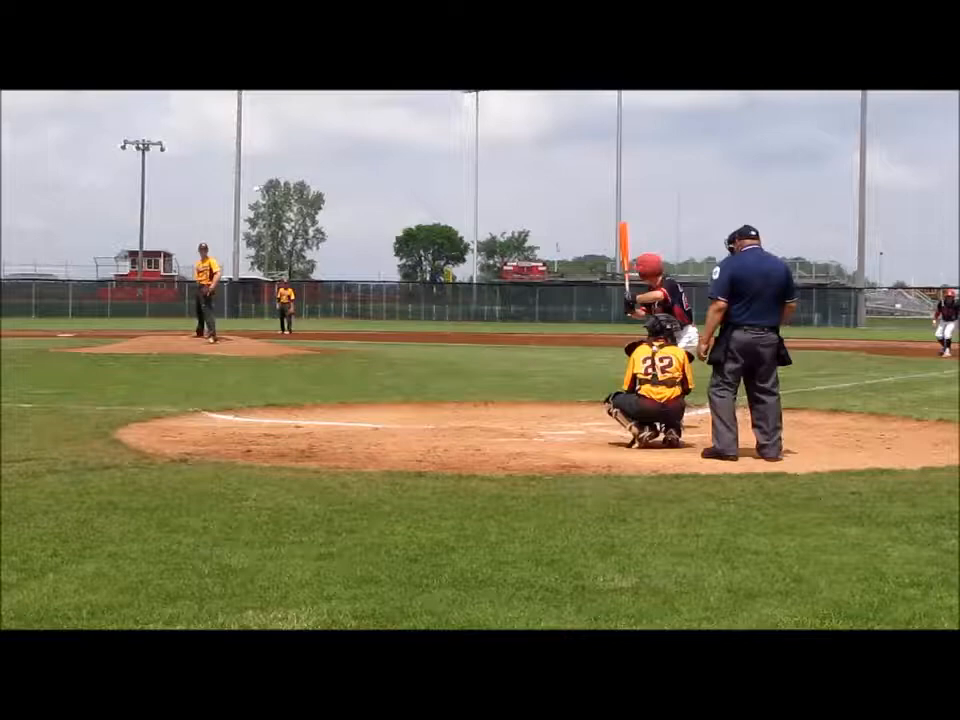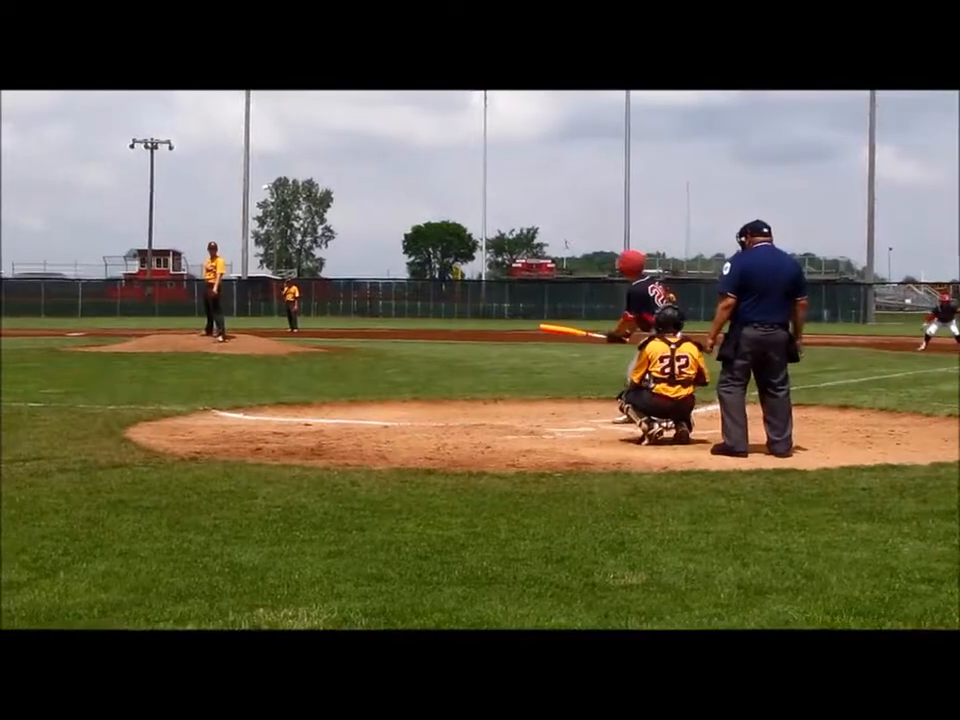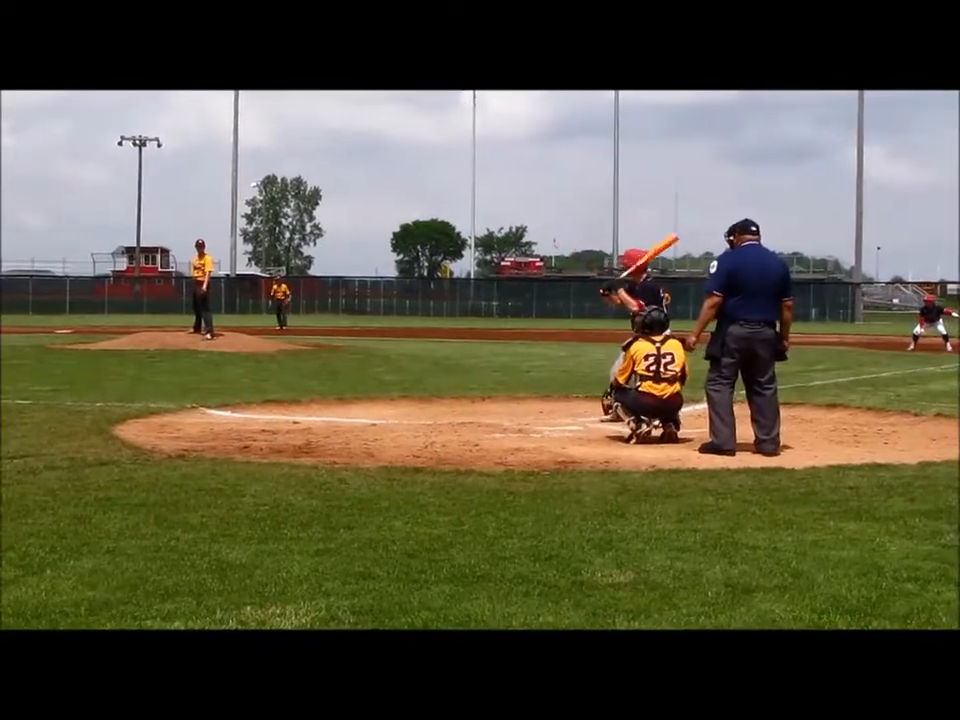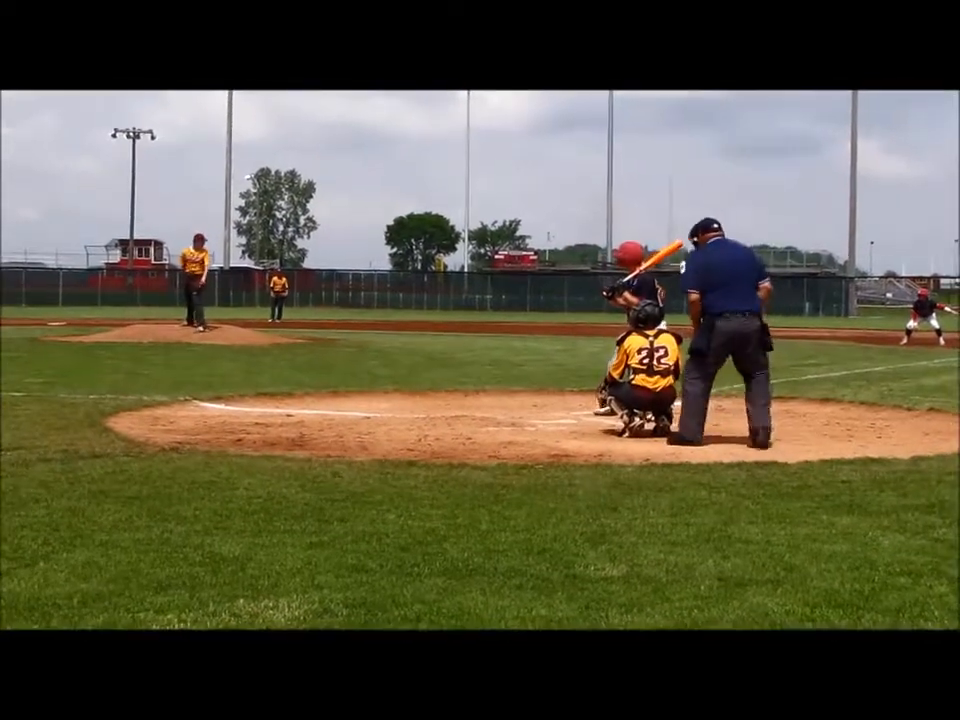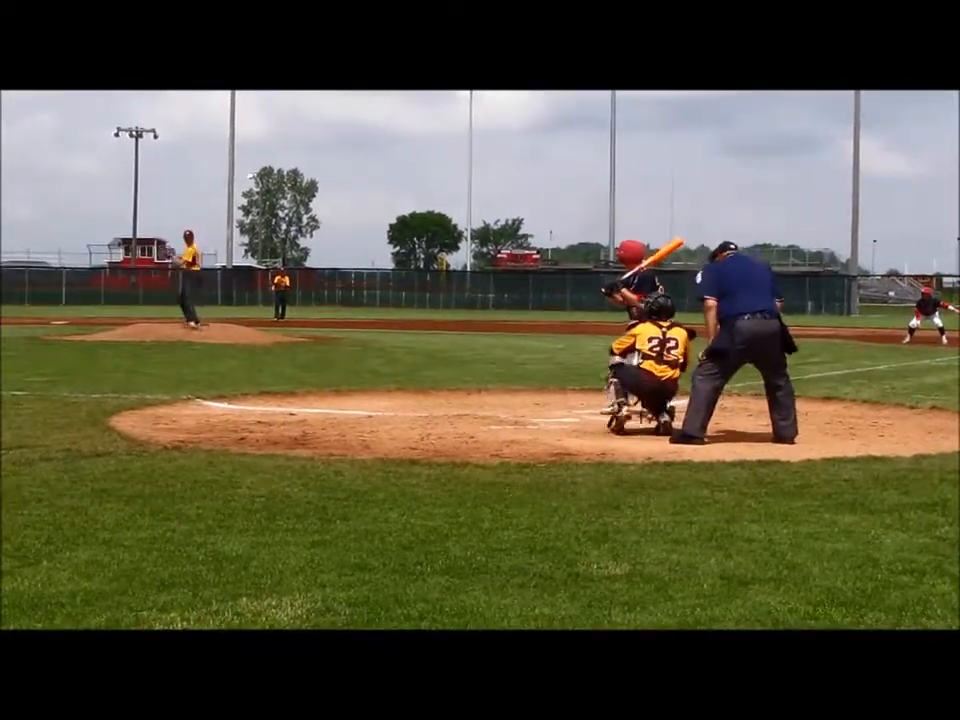
dt=1s
person 1, frame 1
left shoulder: (730, 264)
right shoulder: (780, 266)
left elbow: (719, 306)
right elbow: (790, 305)
left wrist: (705, 340)
left hip: (736, 338)
right hip: (768, 339)
left knee: (722, 390)
right knee: (767, 393)
left ankle: (725, 447)
right ankle: (771, 448)
person 1, frame 2
left shoulder: (740, 260)
right shoulder: (791, 263)
left elbow: (728, 302)
right elbow: (800, 304)
left wrist: (712, 335)
right wrist: (796, 337)
left hip: (745, 334)
right hip: (778, 335)
left knee: (731, 386)
right knee: (777, 389)
left ankle: (735, 443)
right ankle: (781, 444)
person 1, frame 3
left shoulder: (728, 260)
right shoulder: (778, 263)
left elbow: (713, 301)
right elbow: (787, 306)
left wrist: (695, 333)
right wrist: (784, 338)
left hip: (733, 332)
right hip: (765, 334)
left knee: (719, 384)
right knee: (765, 388)
left ankle: (723, 442)
right ankle: (768, 442)
person 1, frame 4
left shoulder: (696, 258)
right shoulder: (747, 252)
left elbow: (693, 299)
right elbow: (765, 287)
left wrist: (697, 327)
right wrist: (753, 313)
left hip: (717, 325)
right hip: (750, 324)
left knee: (696, 377)
right knee: (757, 376)
left ankle: (690, 433)
right ankle: (760, 428)
person 1, frame 5
left shoulder: (712, 269)
right shoulder: (762, 266)
left elbow: (710, 305)
right elbow: (777, 303)
left wrist: (711, 341)
left hip: (739, 328)
right hip: (771, 326)
left knee: (706, 377)
right knee: (779, 381)
left ankle: (692, 432)
right ankle: (786, 432)
